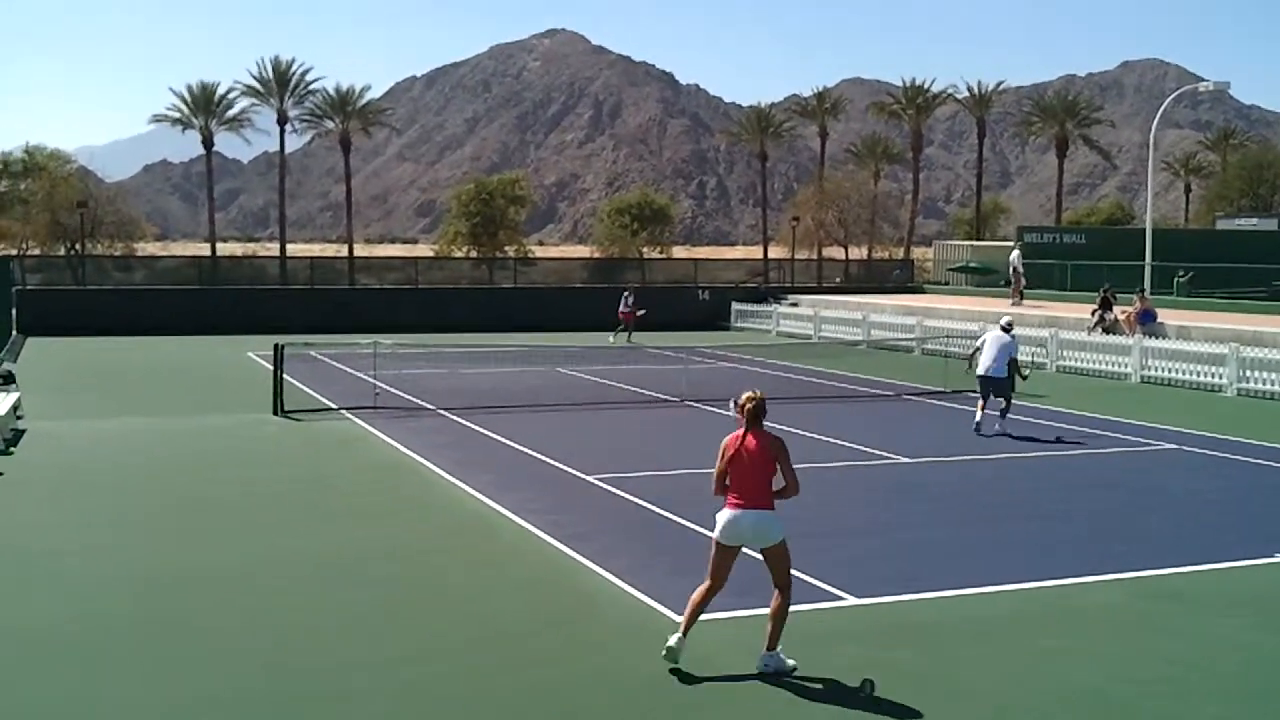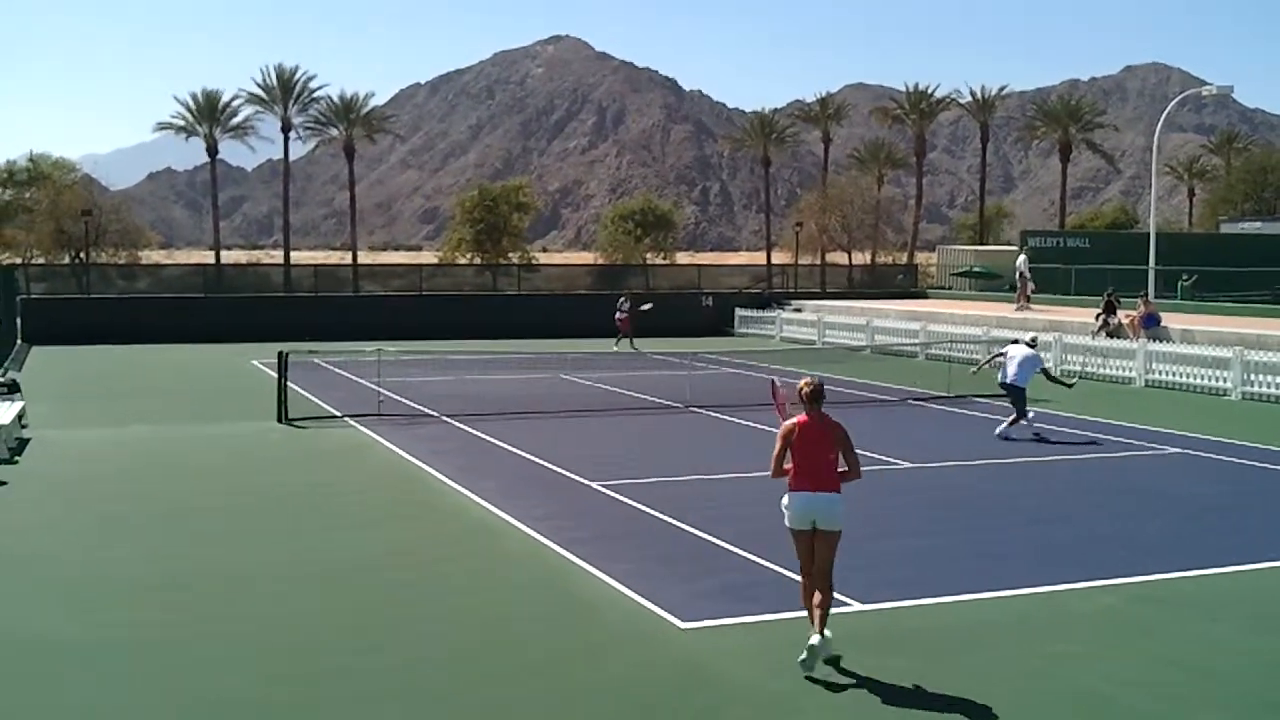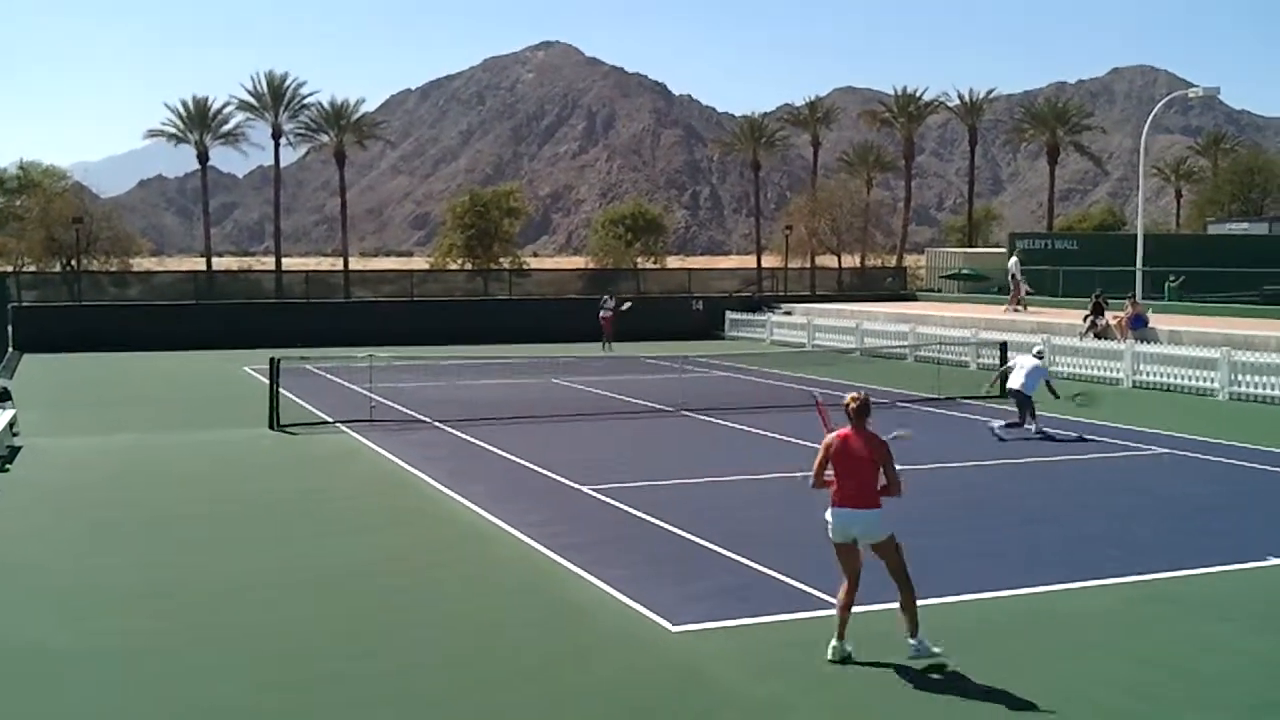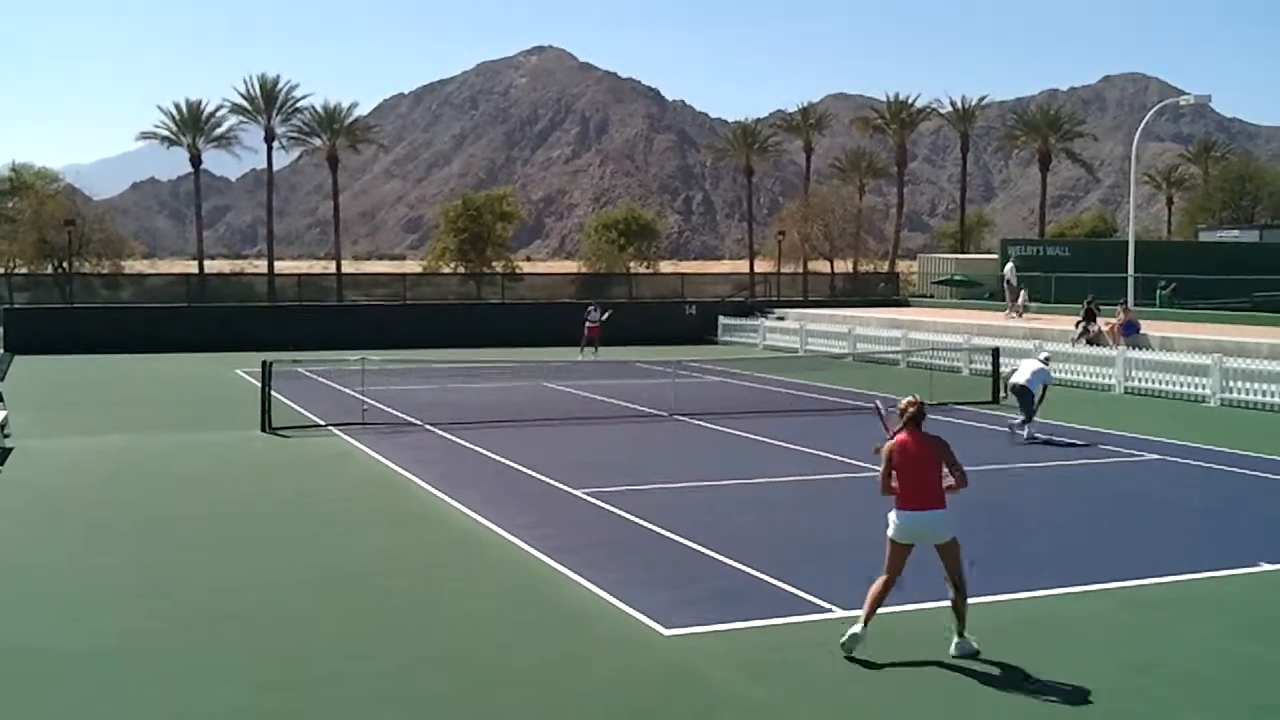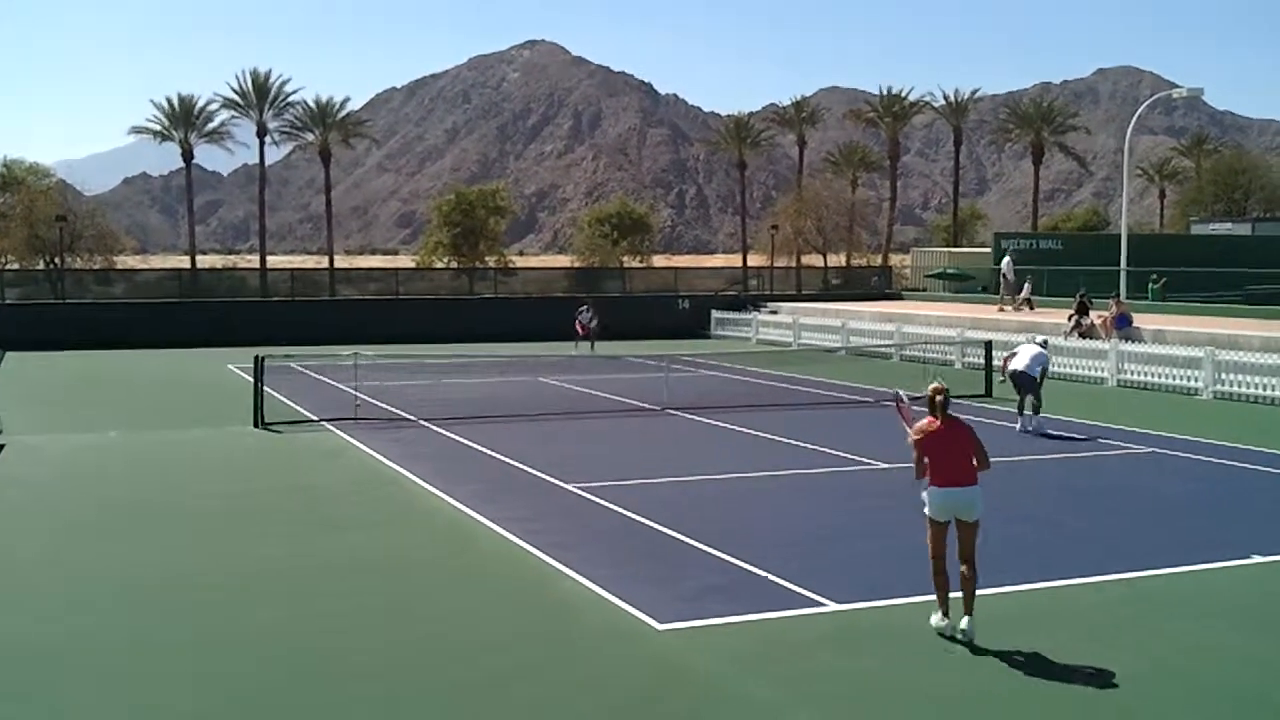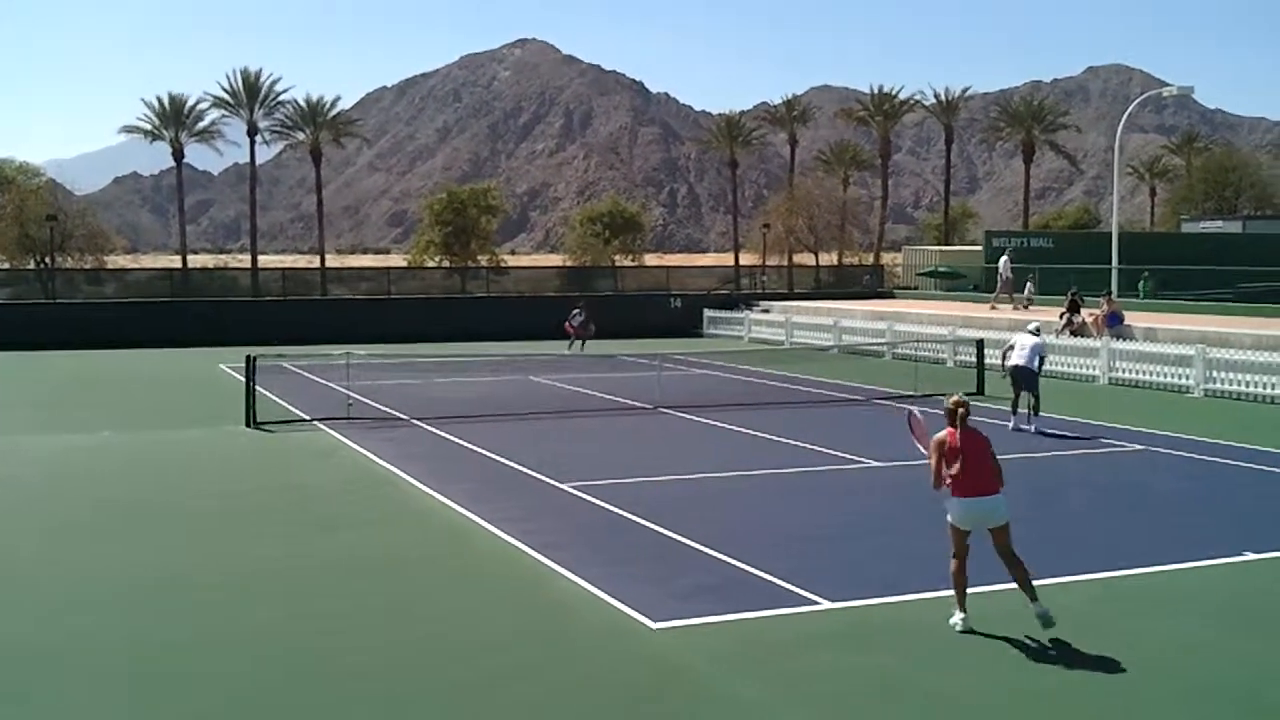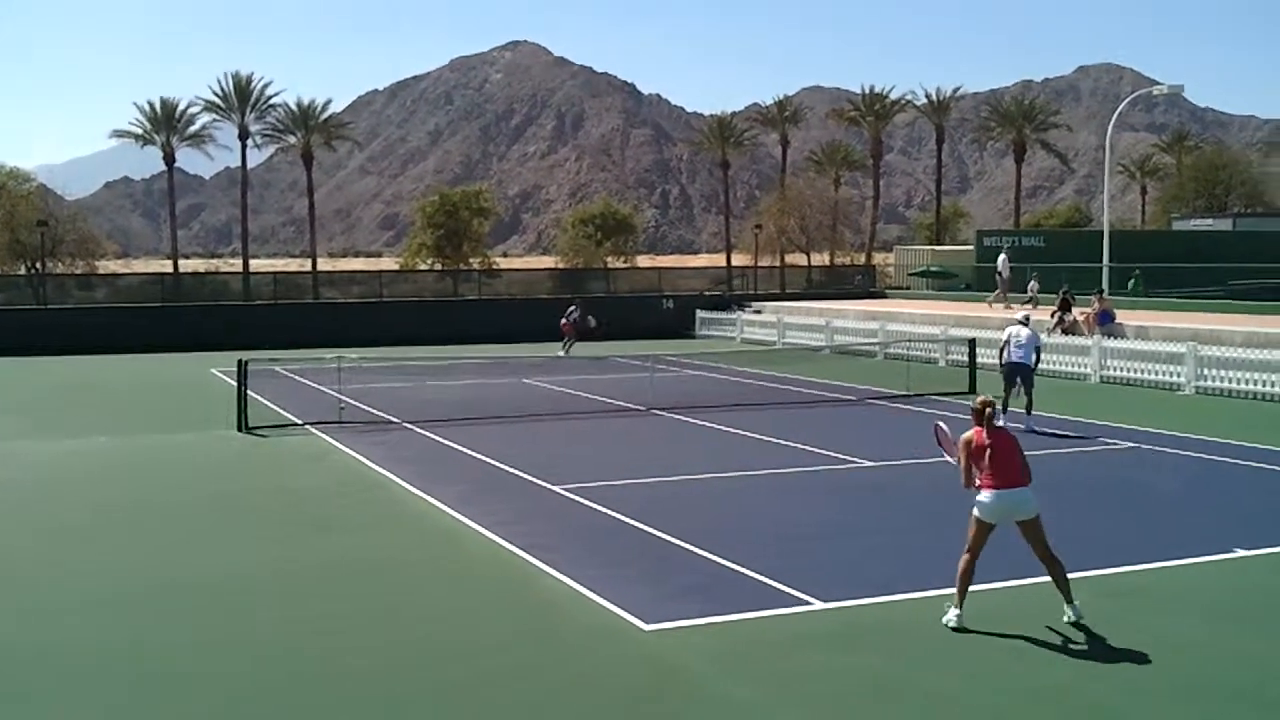
dt=0.2s
person 1, frame 1
left shoulder: (729, 441)
right shoulder: (774, 443)
left elbow: (718, 488)
right elbow: (793, 488)
left hip: (732, 516)
right hip: (763, 519)
left knee: (712, 585)
right knee: (783, 587)
left ankle: (680, 636)
right ankle: (770, 655)
person 1, frame 2
left shoulder: (789, 428)
right shoulder: (837, 428)
left elbow: (776, 472)
right elbow: (854, 472)
left hip: (798, 502)
right hip: (829, 502)
left knee: (808, 574)
right knee: (823, 577)
left ankle: (818, 636)
right ankle: (818, 637)
person 1, frame 3
left shoulder: (831, 441)
right shoulder: (878, 444)
left elbow: (816, 482)
right elbow: (896, 490)
left hip: (840, 516)
right hip: (870, 517)
left knee: (851, 580)
right knee: (902, 577)
left ankle: (838, 644)
right ankle: (915, 640)
person 1, frame 4
left shoulder: (892, 446)
right shoulder: (938, 444)
left elbow: (885, 490)
right elbow: (961, 482)
left hip: (905, 518)
right hip: (937, 517)
left knee: (888, 578)
right knee: (956, 578)
left ankle: (860, 628)
right ankle: (961, 641)
person 1, frame 5
left shoulder: (921, 429)
right shoulder: (964, 426)
left elbow: (919, 473)
right elbow: (984, 463)
left hip: (940, 494)
right hip: (969, 492)
left knee: (938, 558)
right knee: (967, 559)
left ankle: (944, 617)
right ankle: (967, 619)
person 1, frame 6
left shoulder: (940, 440)
right shoulder: (982, 438)
left elbow: (936, 482)
right elbow: (999, 481)
left hip: (963, 504)
right hip: (993, 502)
left knee: (959, 558)
right knee: (1010, 558)
left ankle: (961, 615)
right ankle: (1037, 605)
person 1, frame 7
left shoulder: (967, 438)
right shoulder: (1009, 436)
left elbow: (967, 482)
right elbow: (1027, 475)
left hip: (993, 498)
right hip: (1023, 495)
left knee: (971, 554)
right knee: (1046, 554)
left ankle: (956, 611)
right ankle: (1072, 607)
